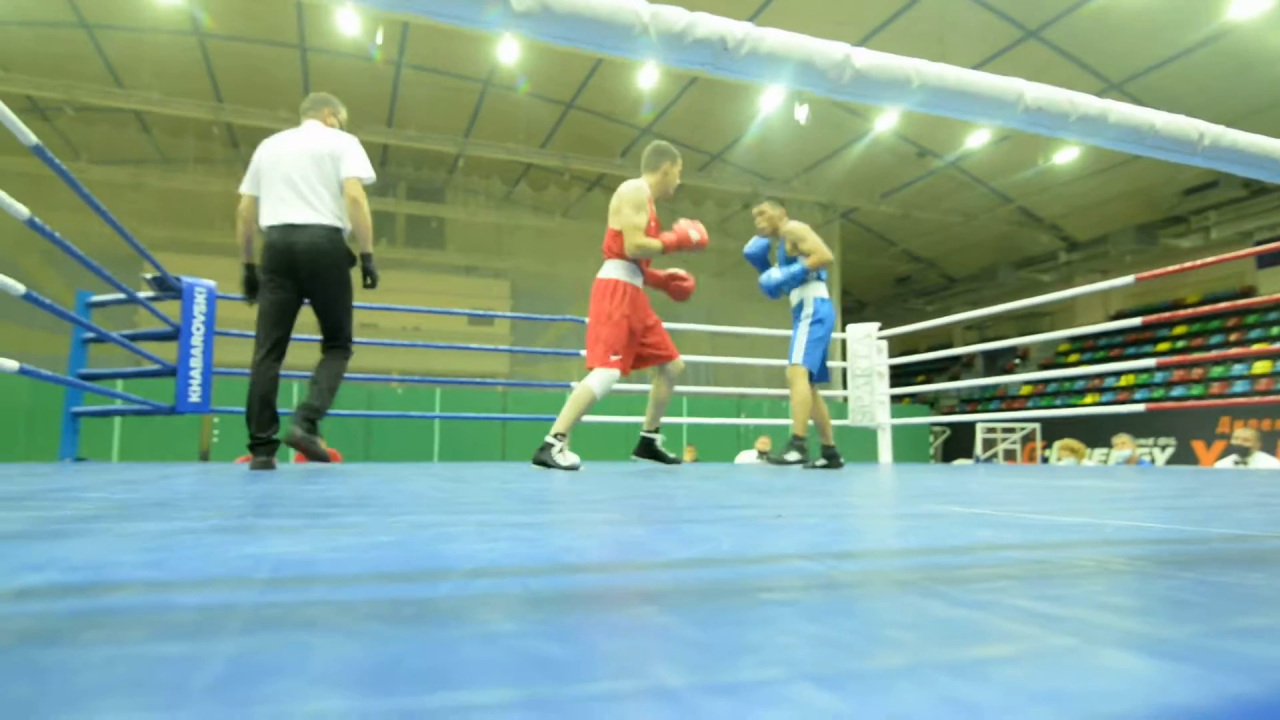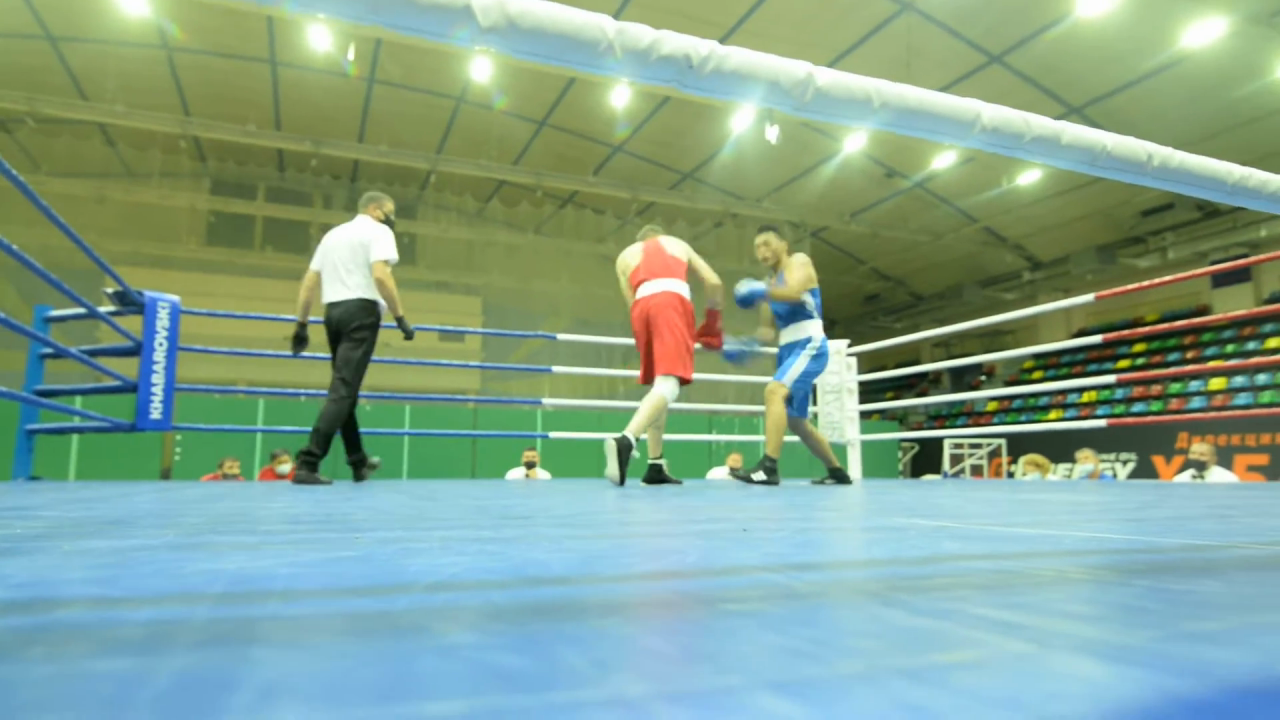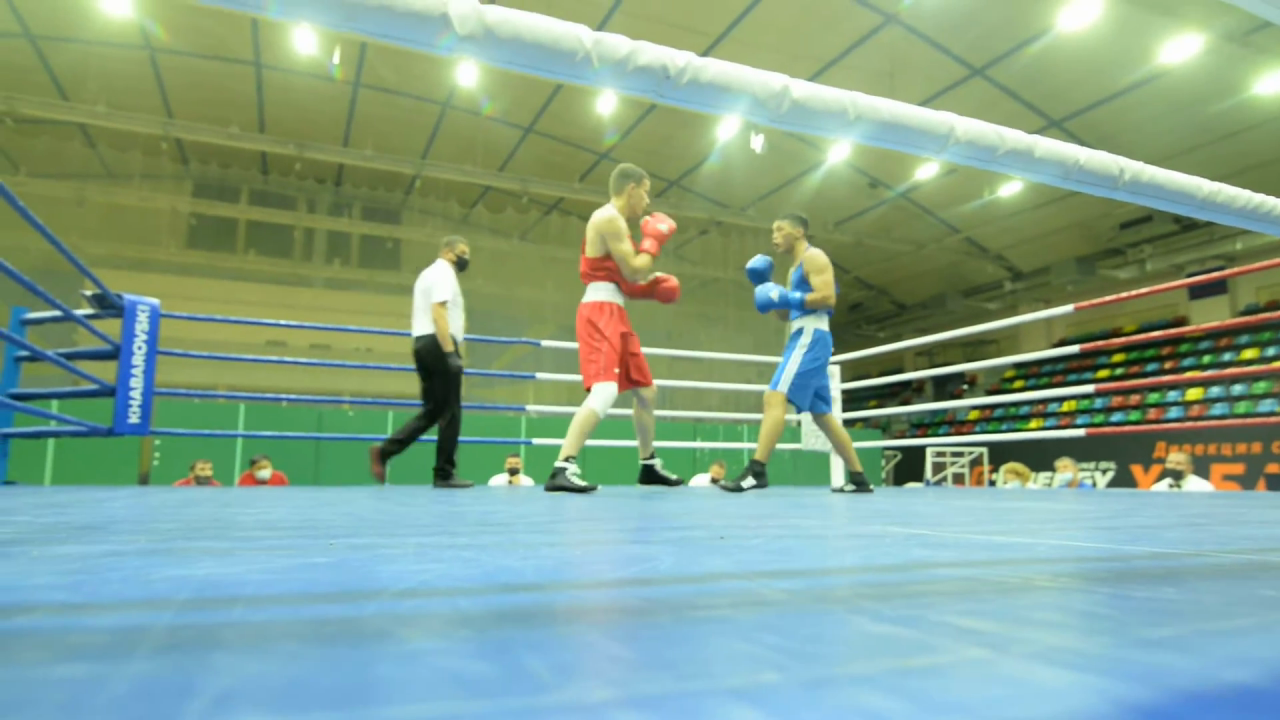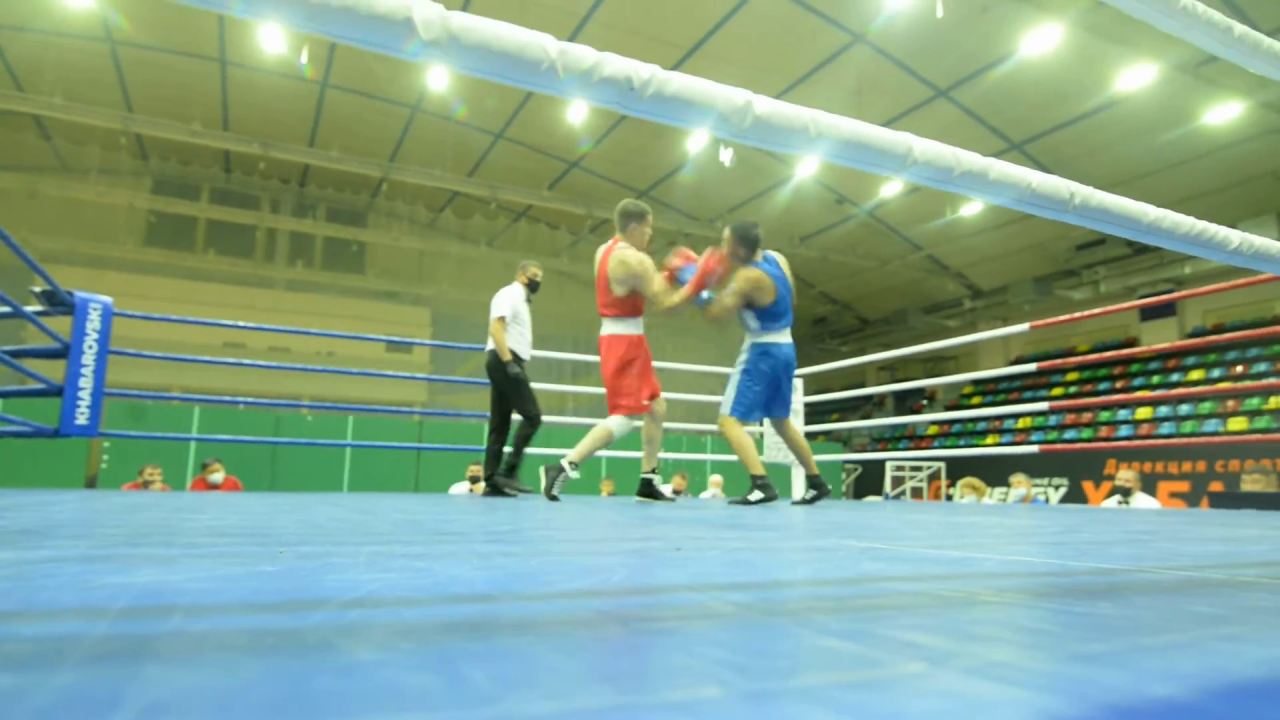
dt=0.7s
person 1, frame 1
left shoulder: (645, 199)
right shoulder: (634, 190)
right elbow: (633, 248)
left wrist: (662, 279)
right wrist: (676, 240)
left hip: (632, 293)
right hip: (616, 290)
left knee: (672, 365)
right knee: (606, 373)
left ankle: (649, 440)
right ankle: (552, 445)
person 1, frame 2
left shoulder: (624, 257)
right shoulder: (678, 245)
right elbow: (713, 282)
right wrist: (713, 323)
left hip: (643, 308)
right hip: (671, 303)
left knee: (664, 384)
right knee: (667, 382)
left ankle: (656, 466)
right ankle: (625, 441)
person 1, frame 3
left shoulder: (617, 221)
right shoulder: (609, 218)
right elbow: (632, 271)
left wrist: (649, 286)
right wrist: (653, 242)
left hip: (614, 315)
right hip: (601, 313)
left knee: (646, 391)
right knee: (605, 391)
left ankle: (649, 466)
right ankle: (562, 469)
person 1, frame 4
left shoulder: (609, 251)
right shoulder: (635, 260)
right elbow: (666, 304)
left wrist: (674, 269)
right wrist: (697, 282)
left hip: (625, 340)
right hip: (625, 342)
left knee: (656, 409)
right knee: (624, 418)
left ankle: (649, 480)
right ankle: (562, 467)
person 2, frame 1
left shoulder: (269, 145)
right shoulder: (342, 142)
left elbow: (246, 211)
right elbow: (355, 196)
left wrist: (250, 266)
right wrist: (368, 255)
left hip: (277, 245)
right hip: (324, 244)
left knee: (268, 348)
right knee: (337, 344)
left ankle: (261, 448)
right ankle: (305, 422)
person 2, frame 2
left shoulder: (332, 234)
right shoulder: (378, 231)
left elbow: (308, 282)
right elbow: (381, 275)
left wrist: (301, 324)
right wrist: (401, 318)
left hip: (333, 313)
right hip: (361, 312)
left knee: (345, 388)
right knee: (343, 389)
left ankle: (358, 460)
right ankle: (308, 461)
person 2, frame 3
left shoulder: (429, 274)
right shoulder: (444, 274)
right elbow: (439, 315)
right wrist: (451, 354)
left hip: (422, 345)
right hip: (438, 346)
left knee: (432, 412)
right knee: (449, 411)
left ankle: (385, 449)
right ankle: (444, 474)
person 2, frame 4
left shoulder: (521, 301)
right shoulder: (509, 295)
right elbow: (496, 328)
left wrist: (520, 368)
right wrist: (510, 362)
left hip: (506, 366)
right hip: (503, 364)
left knee: (500, 425)
right knee: (532, 417)
left ankle: (493, 481)
right ankle: (507, 472)
person 3, frame 1
left shoulder: (793, 228)
right shoulder: (782, 243)
left elbow: (826, 257)
right elbow: (784, 290)
left wrist: (791, 272)
right wrist: (764, 268)
left hip: (814, 309)
right hip: (807, 311)
left knee: (797, 372)
right knee: (808, 385)
left ankle: (799, 445)
right ankle: (830, 453)
person 3, frame 2
left shoulder: (800, 262)
right shoulder: (770, 279)
left elbow: (793, 291)
right elbow: (770, 331)
left wrist: (759, 290)
left hip: (811, 345)
right hip: (788, 350)
left knee: (775, 391)
right knee: (797, 425)
left ankle: (767, 467)
right ankle: (838, 471)
person 3, frame 3
left shoulder: (813, 256)
right shoulder: (796, 266)
left elbow: (828, 298)
right elbow: (785, 313)
left wrist: (786, 297)
right wrist: (764, 284)
left hip: (811, 337)
right hip: (806, 339)
left knee: (775, 398)
right knee: (823, 416)
left ankle: (755, 472)
right ankle: (858, 479)
person 3, frame 4
left shoulder: (750, 275)
right shoulder: (774, 258)
left elbow: (715, 315)
left wrist: (701, 296)
left hip: (763, 353)
right hip: (786, 350)
left knee: (729, 420)
right knee: (781, 422)
left ankle: (762, 485)
right ankle: (816, 483)
